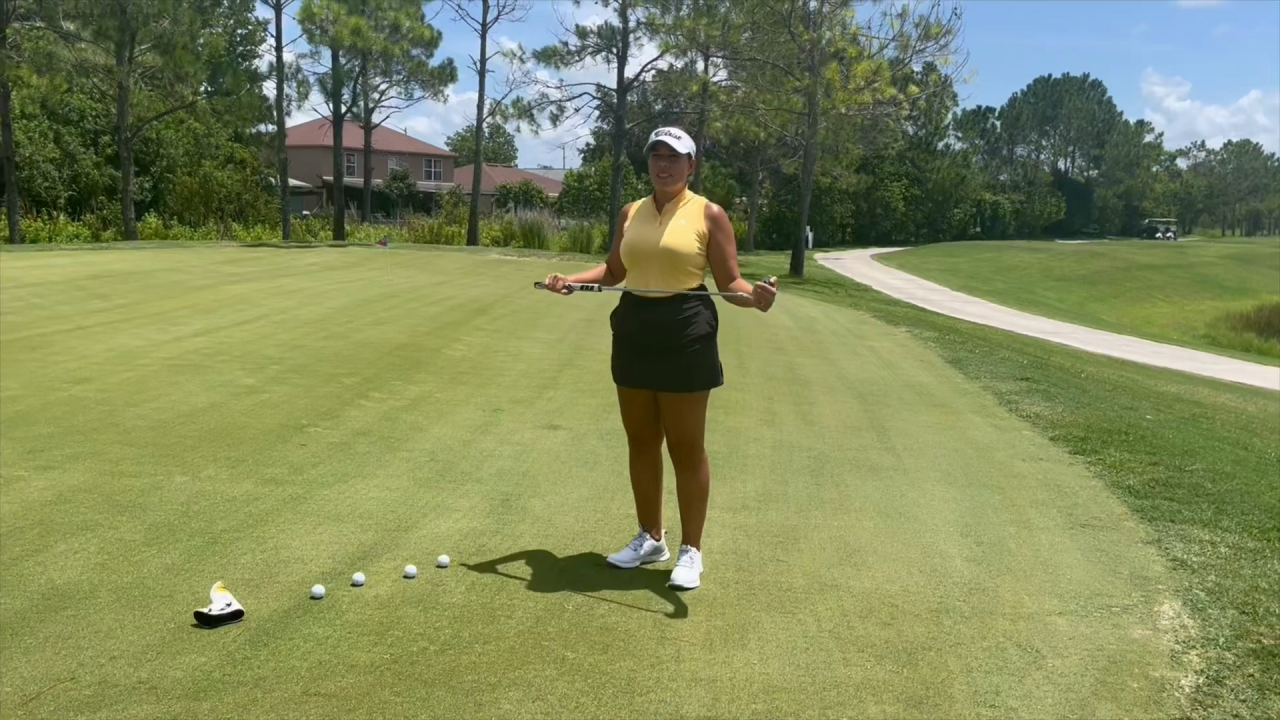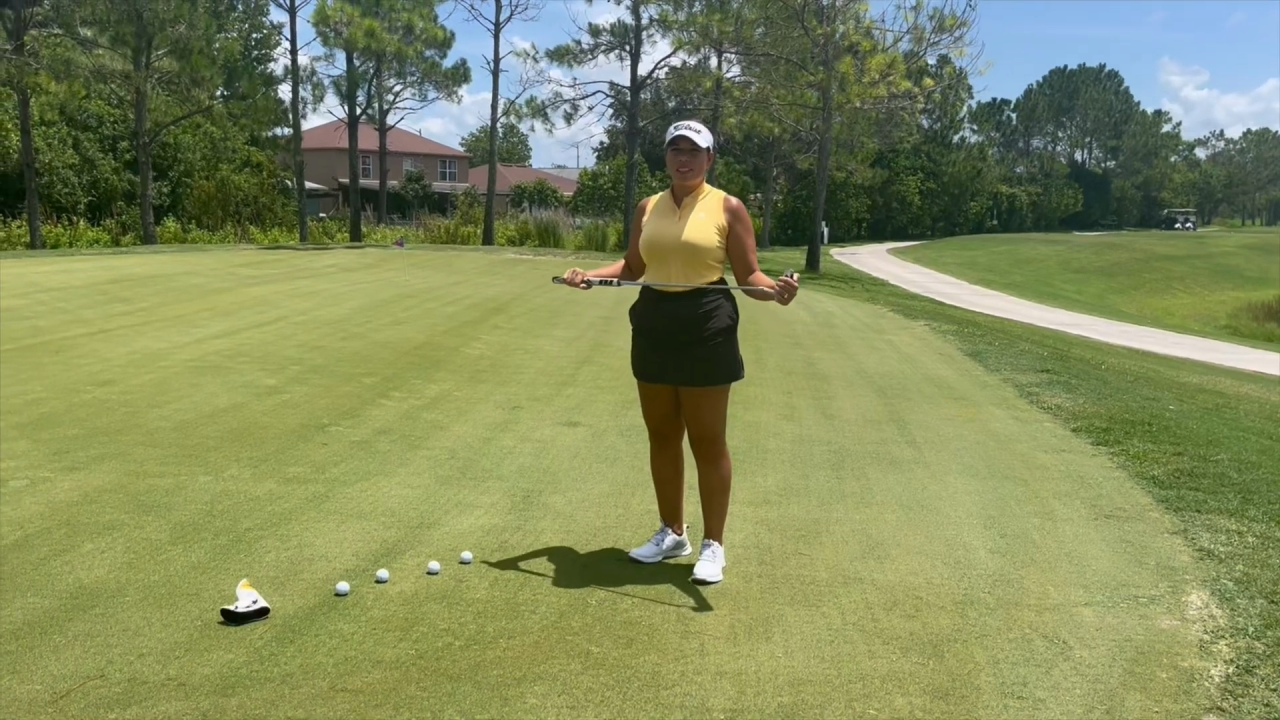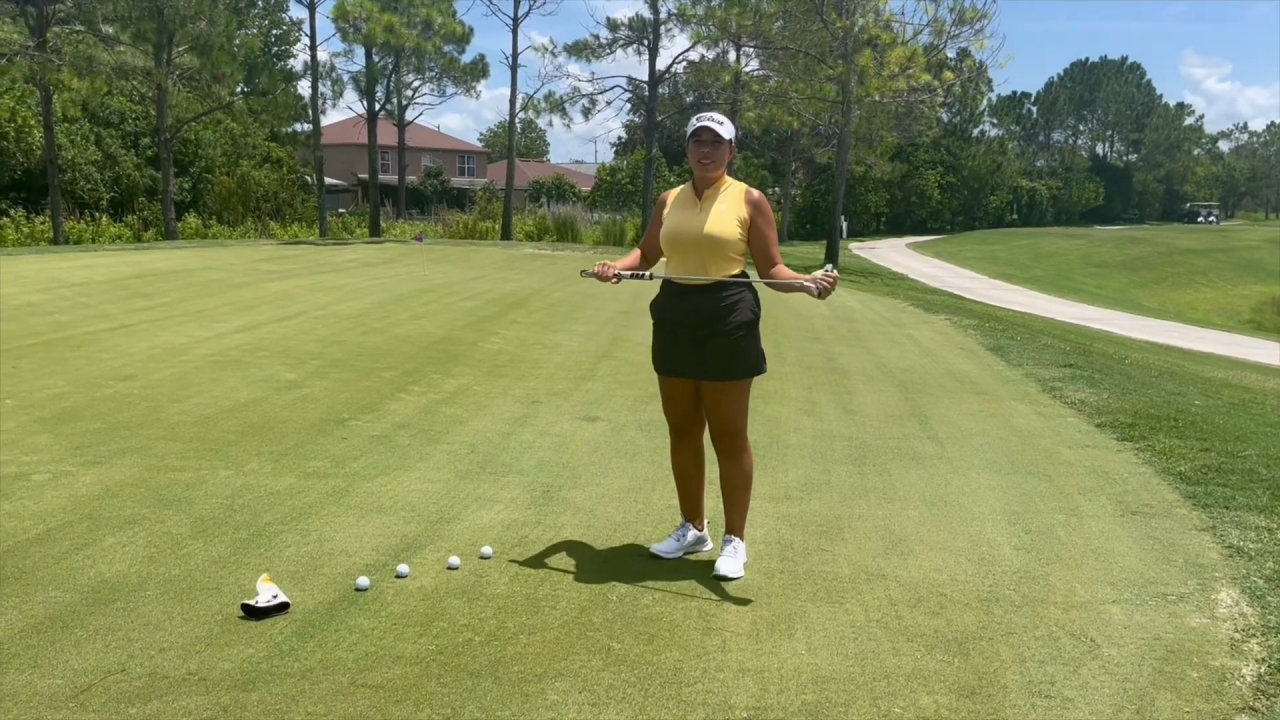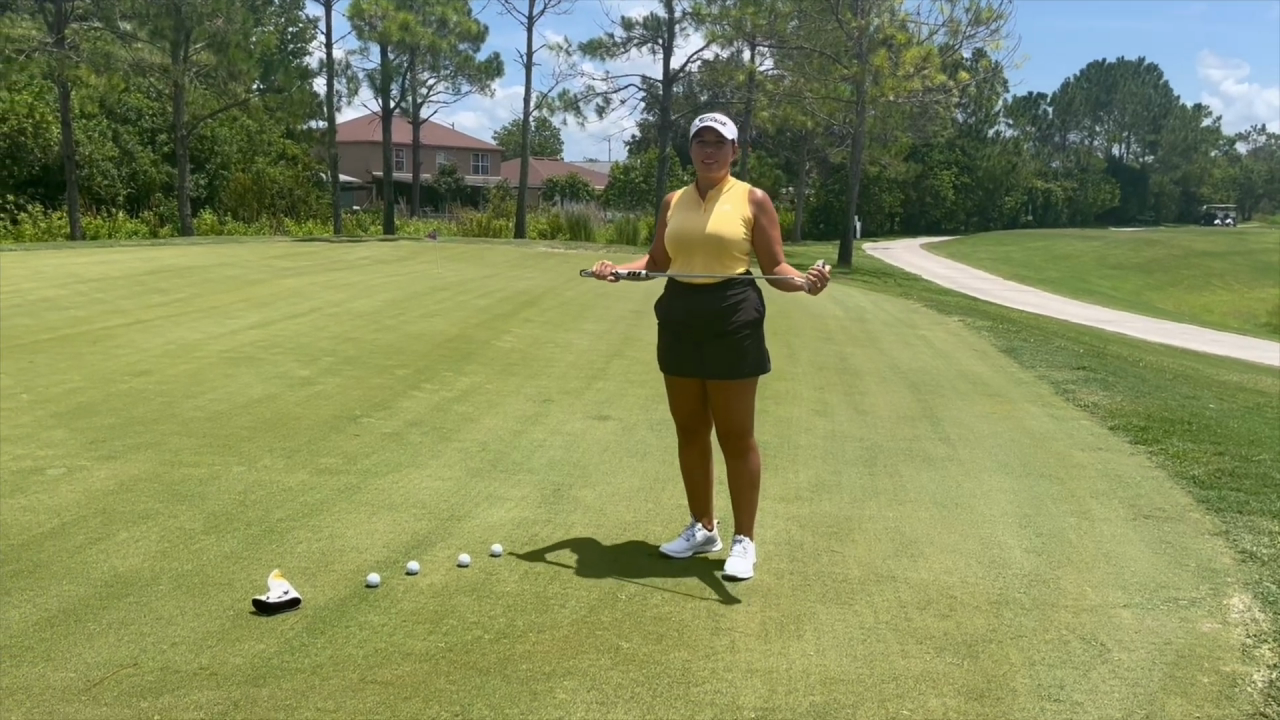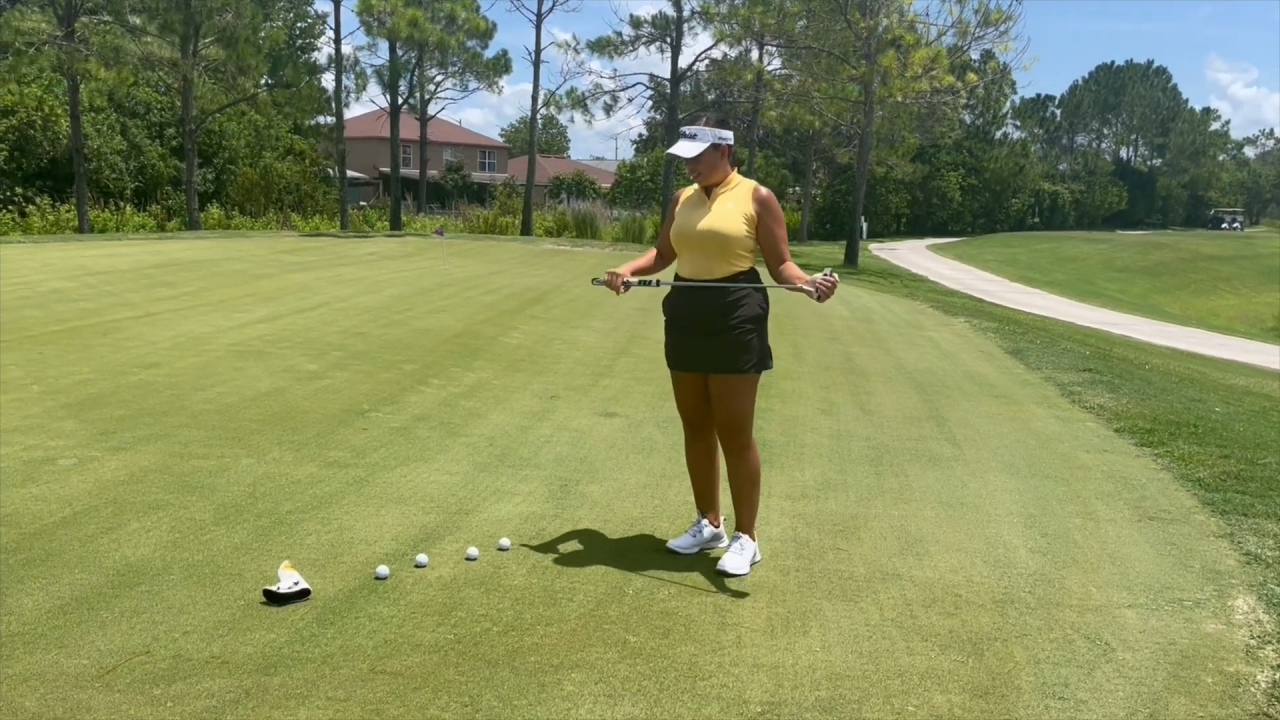
dt=0.7s
person 1, frame 1
left shoulder: (709, 214)
right shoulder: (631, 212)
left elbow: (729, 283)
right elbow: (613, 270)
left wrist: (754, 296)
right wrist: (570, 279)
left hip: (685, 334)
right hip: (633, 332)
left knee: (686, 447)
right knee: (641, 442)
left ankle: (691, 550)
right ankle: (650, 538)
person 1, frame 2
left shoulder: (728, 207)
right shoulder: (647, 207)
left elbow: (748, 275)
right elbow: (632, 266)
left wrist: (775, 289)
right wrist: (589, 274)
left hip: (706, 327)
right hip: (652, 326)
left knee: (707, 441)
right knee: (661, 437)
left ankle: (713, 545)
right ankle: (672, 533)
person 1, frame 3
left shoulder: (750, 200)
right shoulder: (668, 200)
left elbow: (770, 268)
right elbow: (646, 254)
left wrist: (808, 281)
right wrist: (614, 268)
left hip: (727, 320)
right hip: (673, 319)
left knee: (729, 436)
right knee: (682, 432)
left ankle: (734, 540)
right ankle: (693, 528)
person 1, frame 4
left shoulder: (753, 199)
right shoulder: (673, 201)
left elbow: (775, 268)
right elbow: (657, 261)
left wrist: (804, 280)
right wrist: (618, 269)
left hip: (733, 319)
right hip: (679, 319)
left knee: (736, 437)
right knee: (690, 432)
left ankle: (744, 540)
right ankle: (702, 527)
person 1, frame 5
left shoulder: (757, 197)
right shoulder: (683, 198)
left elbow: (780, 264)
right elbow: (663, 253)
left wrist: (808, 282)
right wrist: (628, 270)
left hip: (735, 318)
right hip: (685, 316)
left knee: (735, 433)
right knee: (696, 427)
left ankle: (746, 537)
right ankle: (708, 523)
